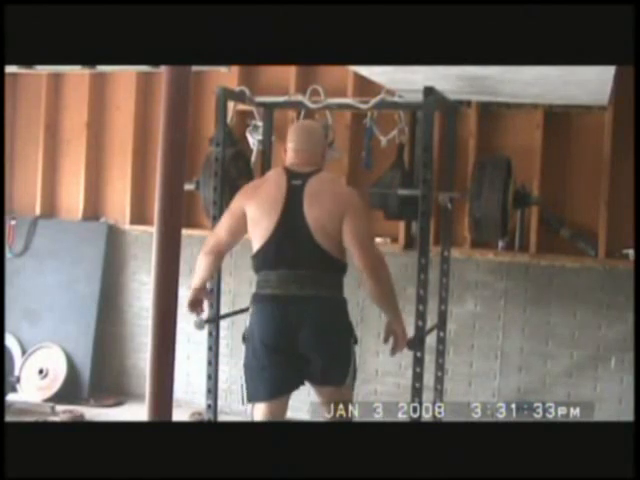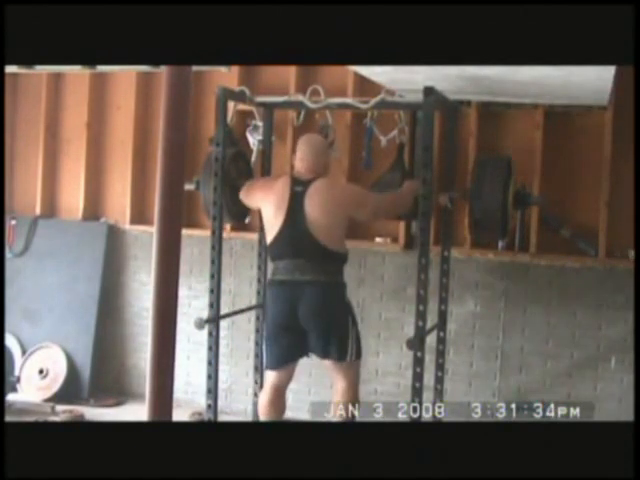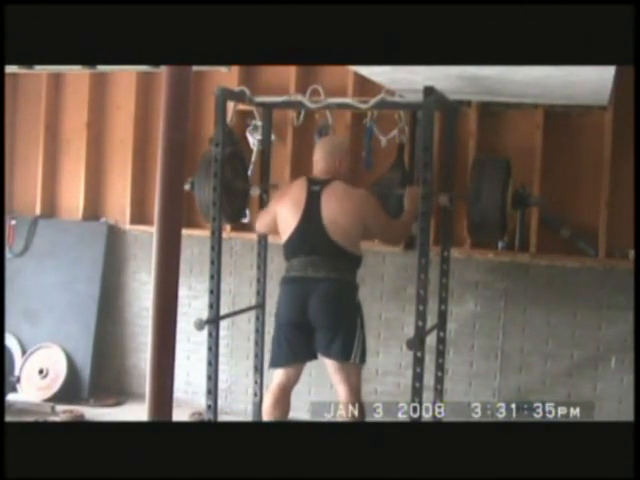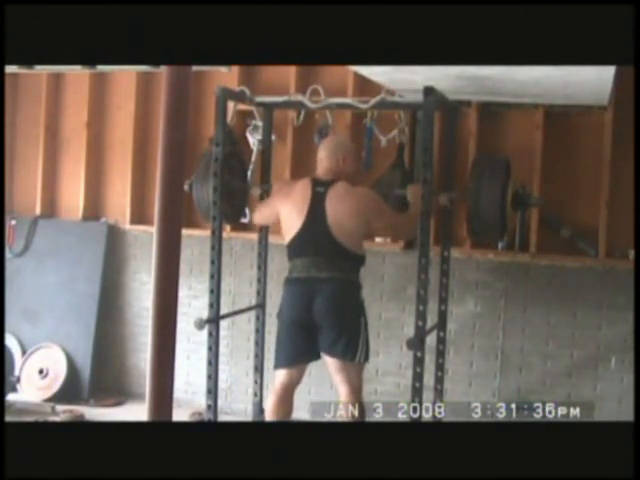
dt=1s
person 1, frame 1
left shoulder: (255, 192)
right shoulder: (342, 196)
left elbow: (212, 248)
right elbow: (369, 263)
left wrist: (198, 285)
right wrist: (394, 316)
left hip: (269, 312)
right hip: (324, 313)
left knee: (267, 415)
right knee: (336, 406)
person 1, frame 2
left shoulder: (271, 190)
right shoulder: (339, 193)
left elbow: (245, 192)
right elbow: (390, 206)
right wrist: (411, 189)
left hip: (280, 294)
right hip: (323, 295)
left knee: (274, 382)
right knee: (346, 382)
person 1, frame 3
left shoulder: (286, 194)
right shoulder: (357, 199)
left elbow: (261, 226)
right elbow: (396, 235)
right wrist: (412, 207)
left hip: (293, 293)
right hip: (335, 295)
left knee: (281, 381)
right knee: (348, 388)
person 1, frame 4
left shoulder: (287, 193)
right shoulder: (360, 199)
left elbow: (258, 217)
right elbow: (405, 229)
right wrist: (416, 202)
left hip: (296, 293)
right hip: (339, 296)
left knee: (283, 382)
right knee: (349, 387)
